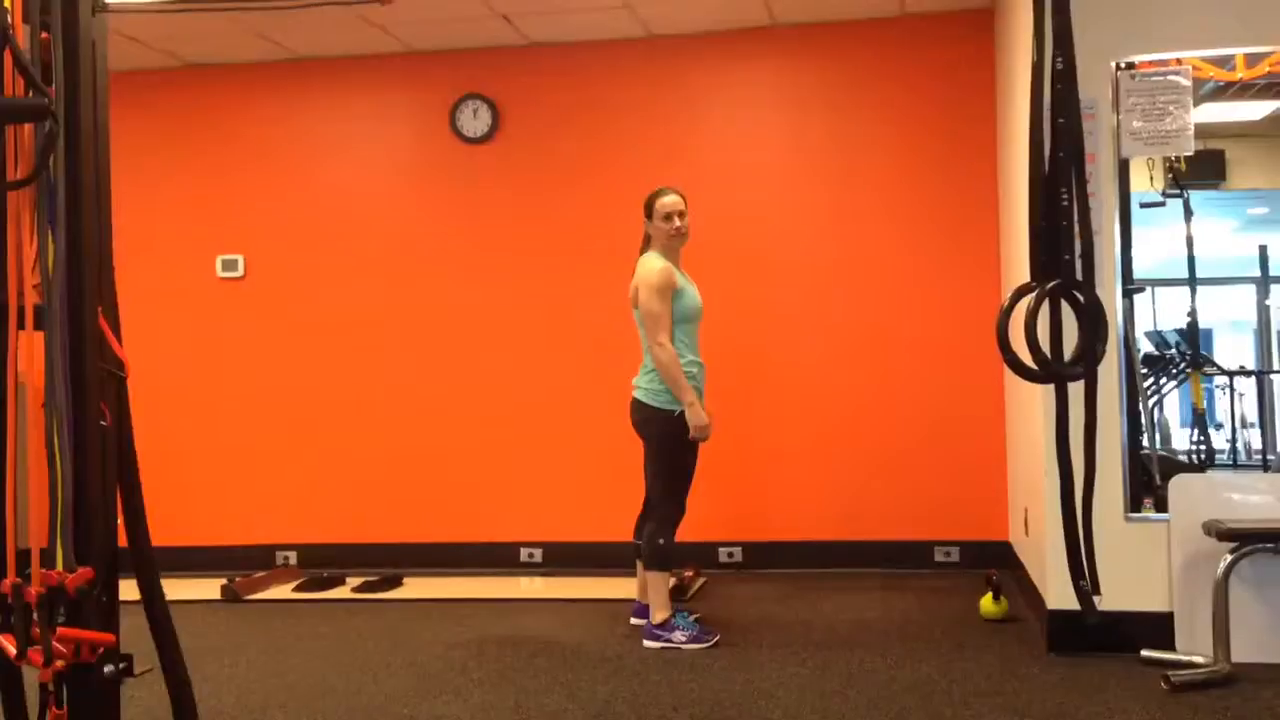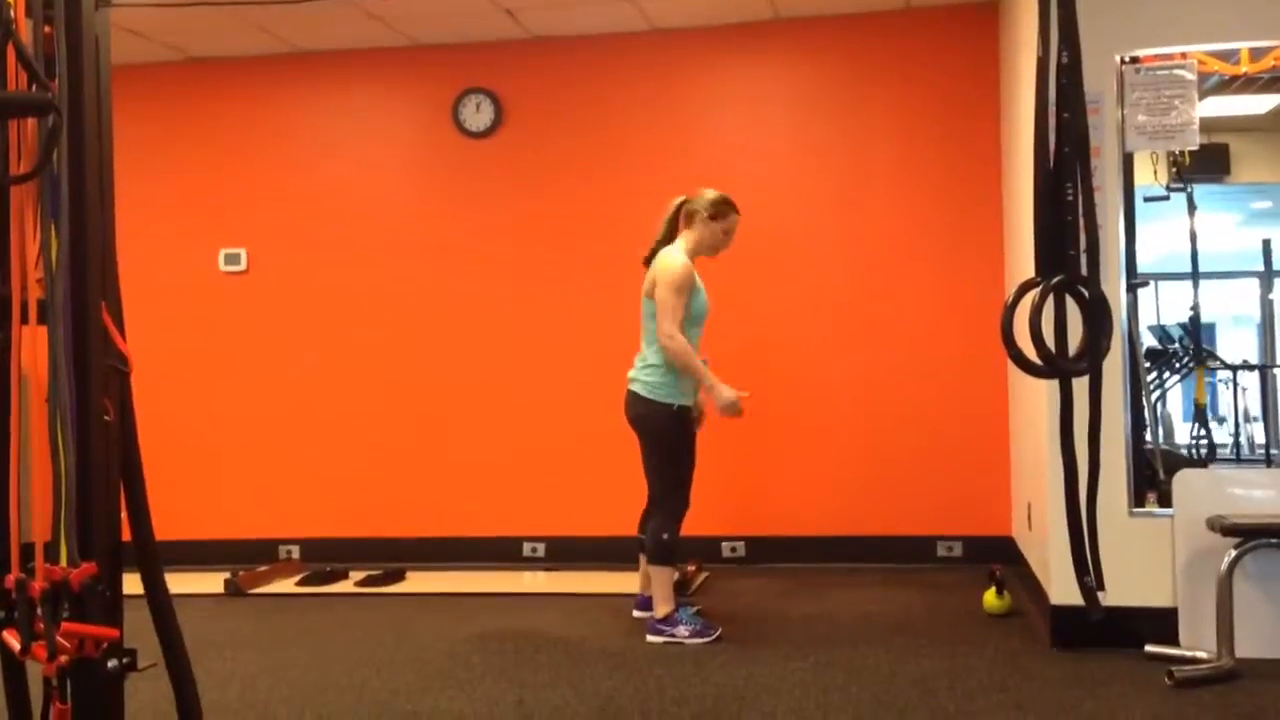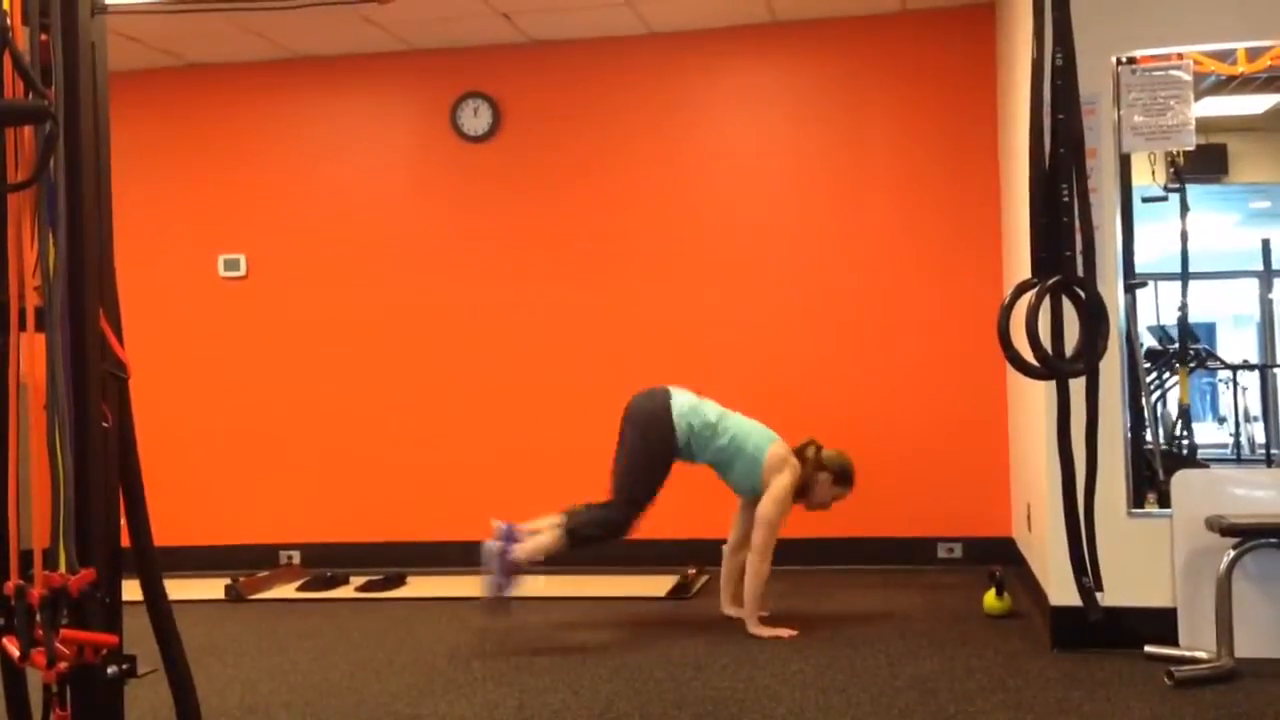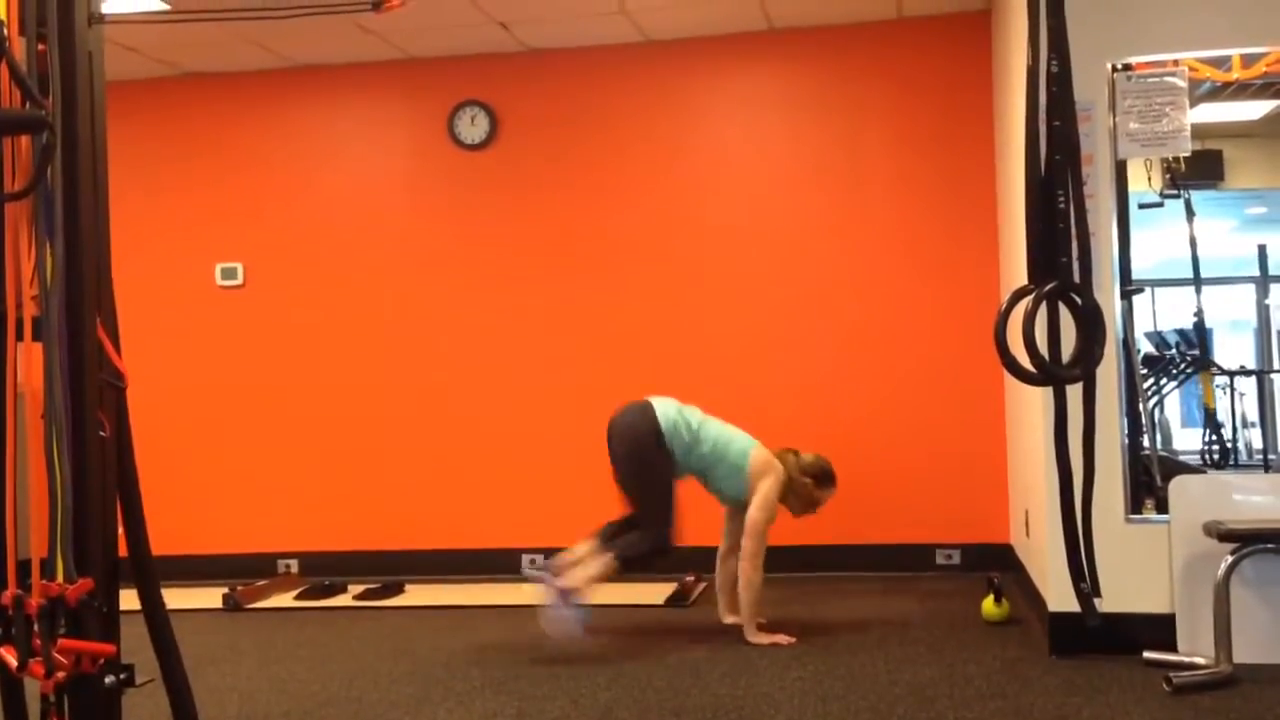
dt=1s
person 1, frame 1
left shoulder: (671, 269)
right shoulder: (655, 270)
right elbow: (660, 346)
left wrist: (693, 402)
right wrist: (692, 406)
left hip: (667, 405)
right hip: (664, 407)
left knee: (658, 506)
right knee: (667, 509)
left ankle: (647, 603)
right ankle: (660, 623)
person 1, frame 2
left shoulder: (676, 261)
right shoulder: (675, 263)
right elbow: (669, 337)
left wrist: (694, 391)
right wrist: (716, 388)
left hip: (655, 397)
right hip: (660, 400)
left knee: (663, 498)
right knee: (671, 502)
left ankle: (649, 595)
right ankle: (663, 618)
person 1, frame 3
left shoulder: (769, 476)
right shoulder: (787, 477)
left elbow: (738, 542)
right elbow: (759, 553)
left wrist: (729, 603)
right wrist: (753, 622)
left hip: (663, 411)
right hip: (665, 418)
left knee: (618, 510)
right knee: (619, 516)
left ankle: (514, 538)
right ankle: (512, 558)
person 1, frame 4
left shoulder: (749, 480)
right shoulder: (773, 481)
left elbow: (729, 548)
right elbow: (750, 560)
left wrist: (727, 611)
right wrist: (752, 630)
left hip: (641, 422)
right hip: (643, 429)
left knee: (647, 520)
right knee: (654, 536)
left ankle: (560, 569)
right ankle: (569, 588)
